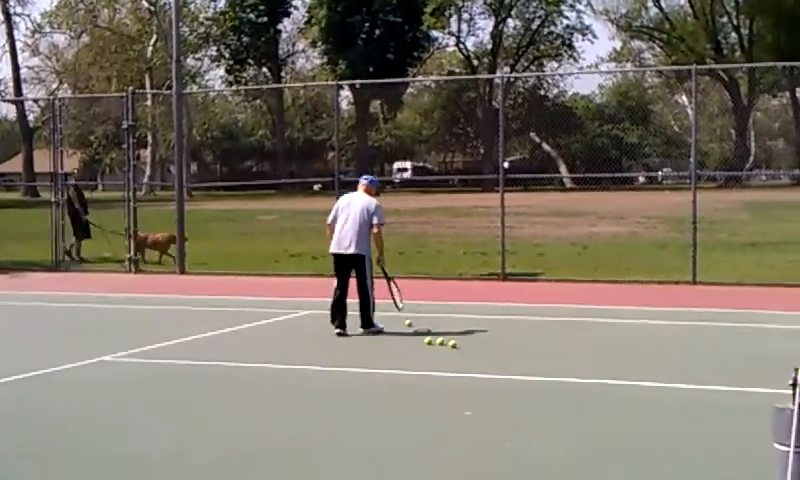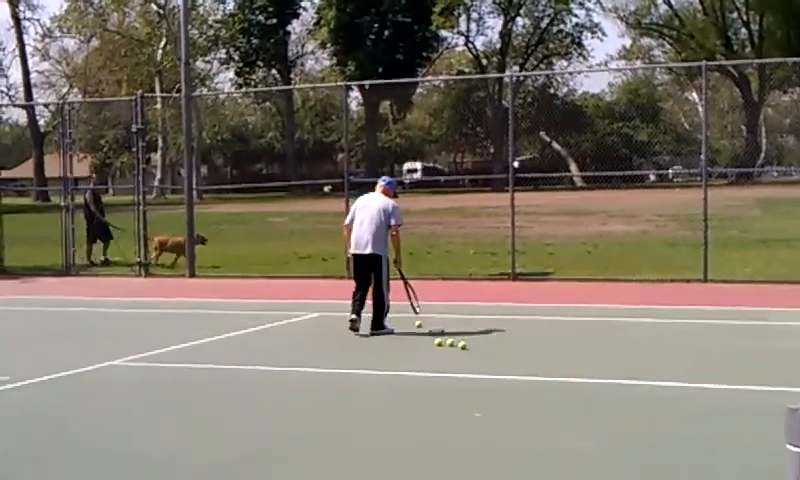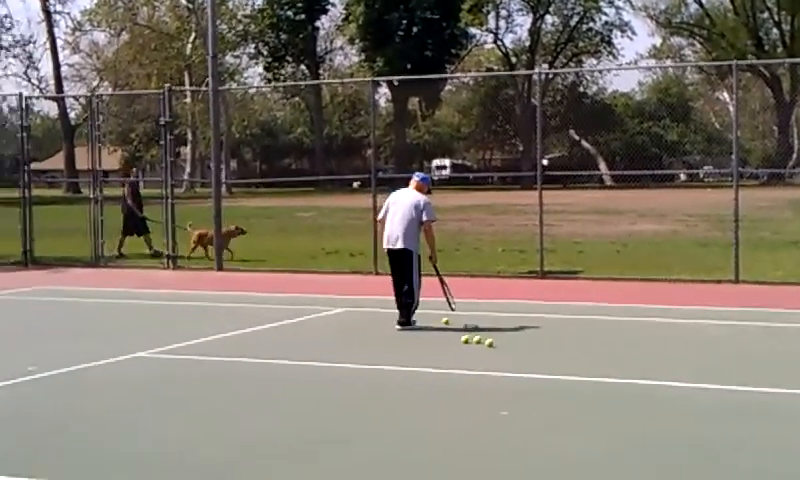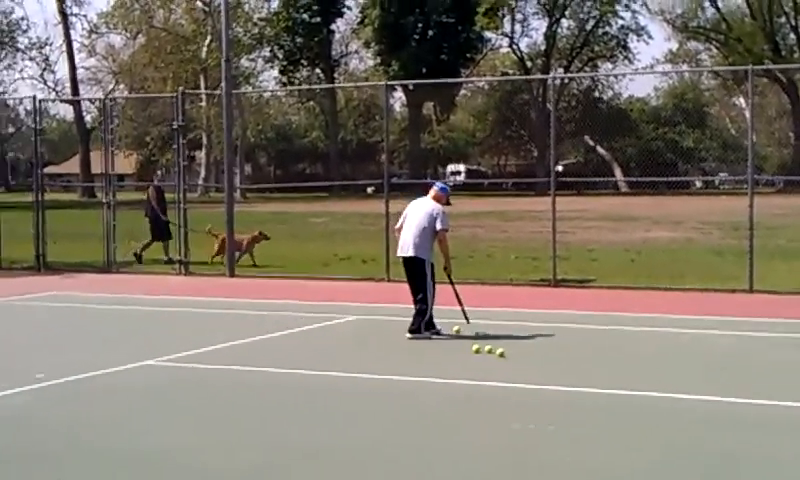
dt=0.2s
person 1, frame 1
left shoulder: (343, 199)
right shoulder: (373, 203)
left elbow: (330, 223)
right elbow: (376, 231)
left wrist: (332, 244)
right wrist: (380, 254)
left hip: (339, 249)
right hip: (360, 251)
left knee: (340, 288)
right knee: (365, 288)
left ankle: (339, 324)
right ankle: (368, 324)
person 1, frame 2
left shoulder: (360, 200)
right shoulder: (391, 204)
left elbow: (347, 225)
right elbow: (394, 232)
left wrist: (350, 246)
right wrist: (398, 255)
left hip: (357, 250)
right hip: (377, 251)
left knee: (361, 286)
right knee: (380, 288)
left ankle: (355, 314)
right ankle: (378, 325)
person 1, frame 3
left shoulder: (394, 195)
right shoulder: (423, 200)
left elbow: (380, 220)
right elbow: (427, 228)
left wrist: (386, 240)
right wrist: (433, 251)
left hip: (391, 244)
right hip: (408, 246)
left knee: (398, 282)
right knee: (411, 284)
left ankle: (403, 315)
right ankle: (404, 321)
person 1, frame 4
left shoulder: (413, 204)
right shoulder: (438, 209)
left elbow: (398, 228)
right elbow: (441, 237)
right wrist: (447, 261)
left hip: (405, 251)
right hip: (421, 254)
left knee: (418, 291)
right knee: (426, 291)
left ankle: (427, 325)
right ankle: (416, 329)
